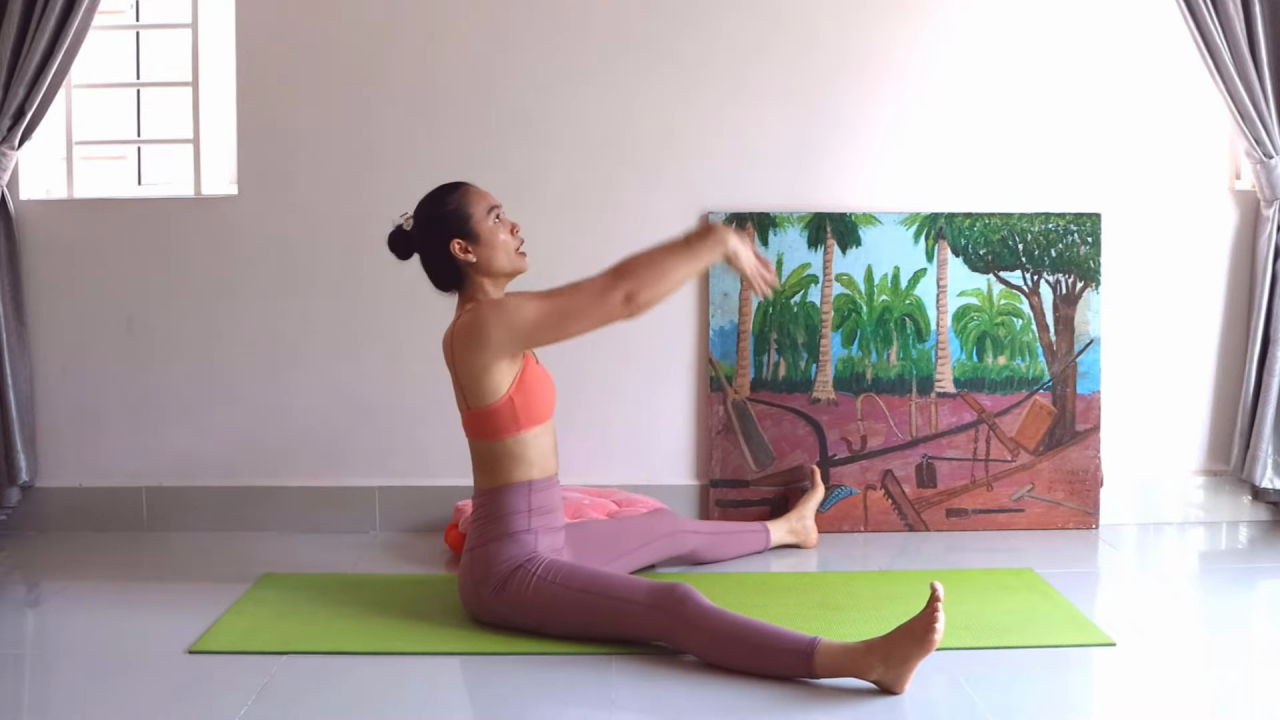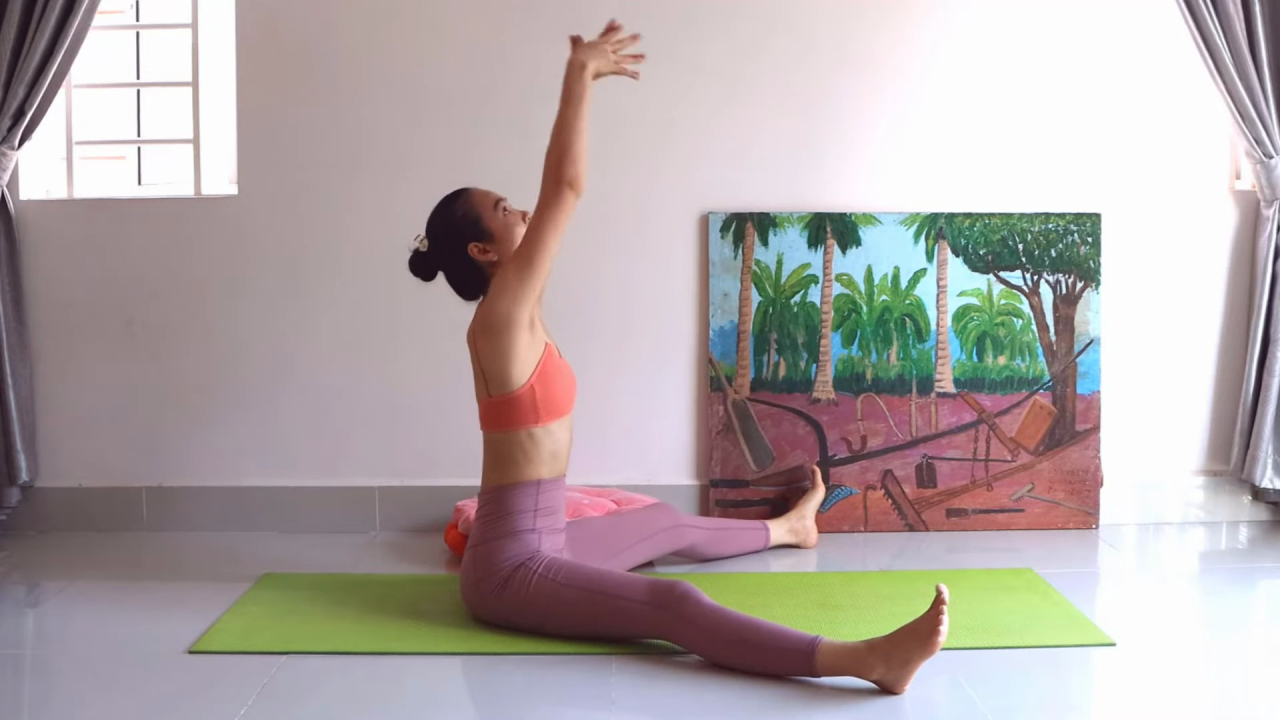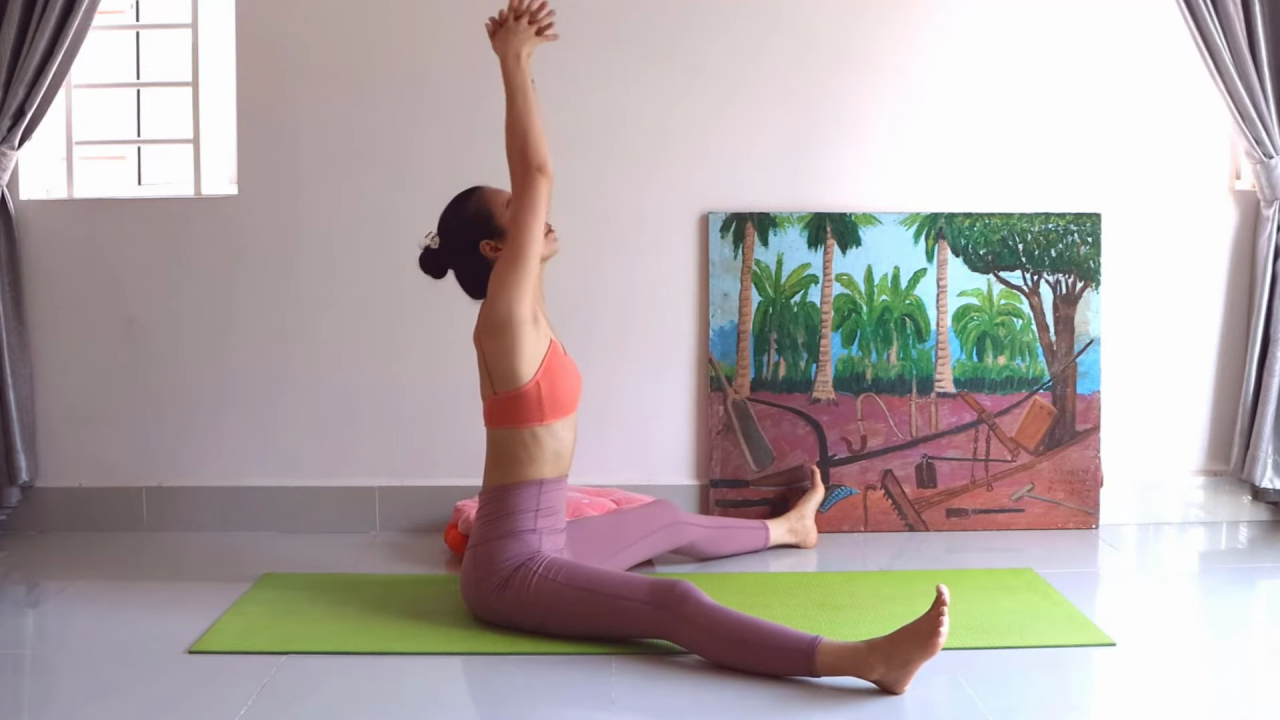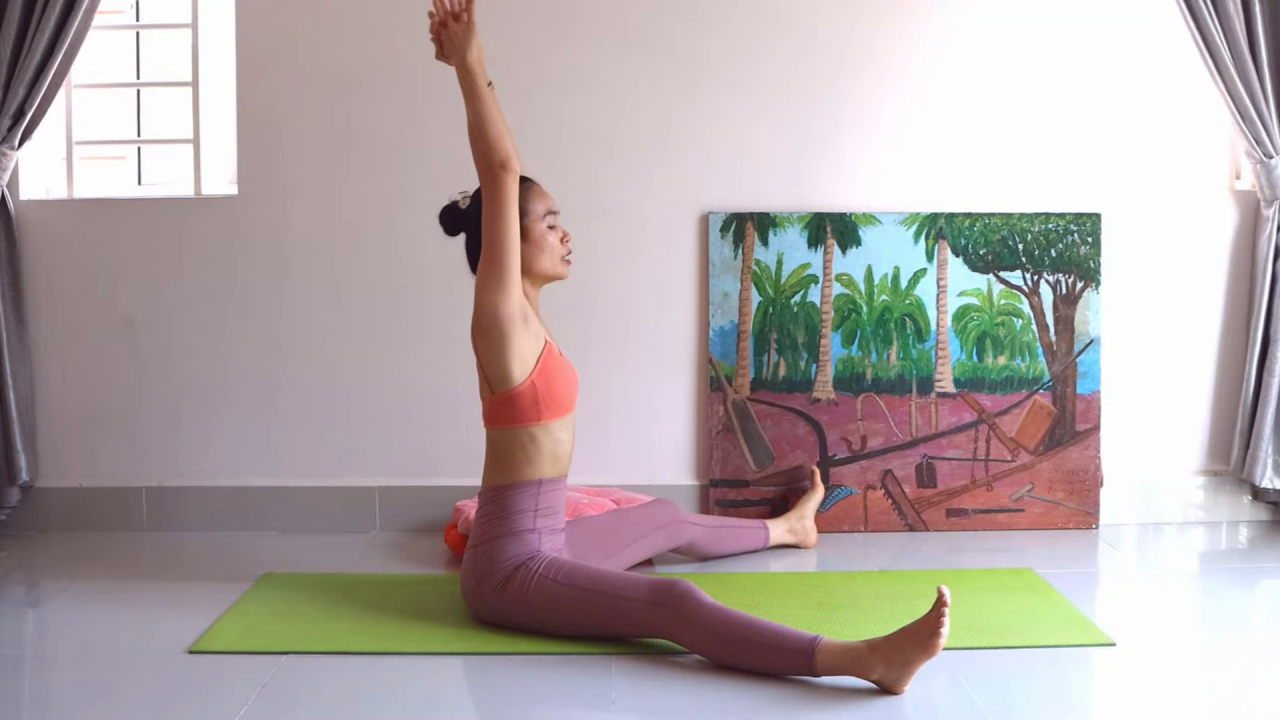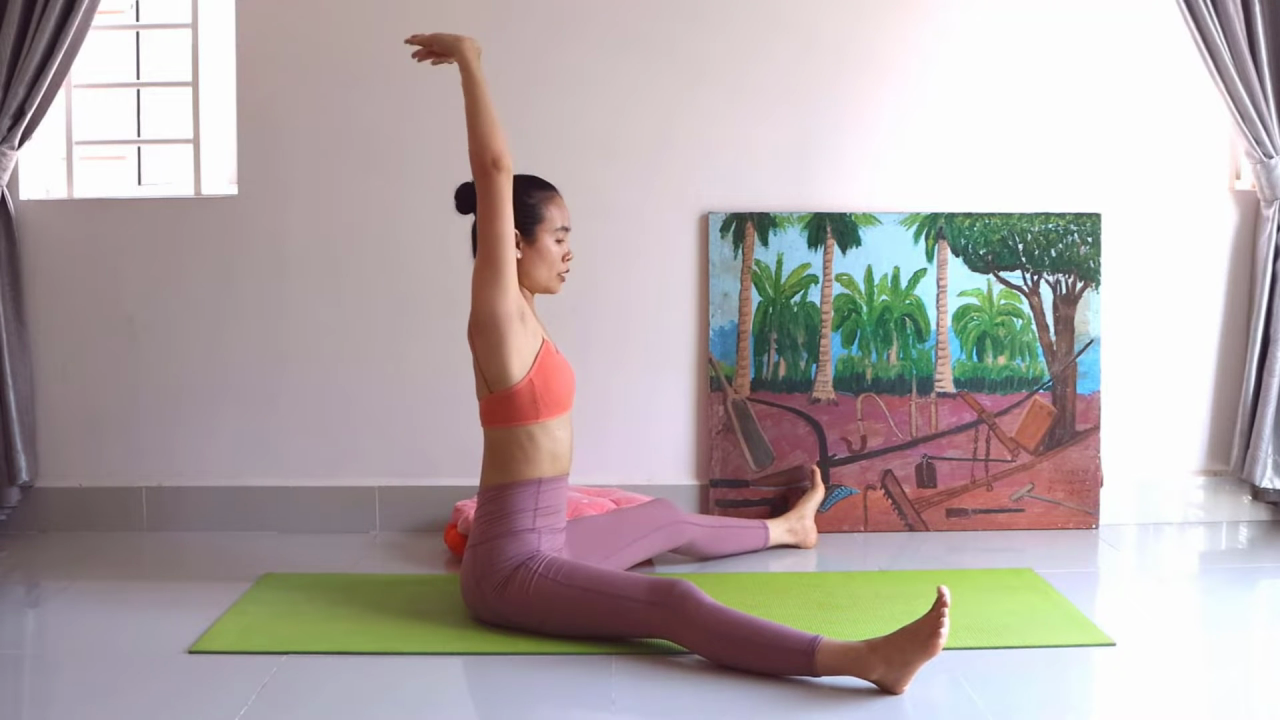
dt=0.5s
person 1, frame 1
left shoulder: (499, 317)
right shoulder: (485, 326)
left elbow: (611, 285)
right elbow: (623, 296)
left wrist: (701, 243)
right wrist: (713, 242)
left hip: (541, 541)
right hip: (509, 566)
left knee: (664, 529)
right knee: (673, 607)
left ankle: (784, 528)
right ankle: (867, 660)
person 1, frame 2
left shoulder: (514, 316)
right shoulder: (500, 316)
left elbow: (558, 193)
right elbow: (565, 188)
left wrist: (579, 79)
right wrist: (578, 77)
left hip: (538, 539)
right hip: (511, 566)
left knee: (666, 523)
right knee: (676, 606)
left ankle: (785, 527)
right ankle: (868, 660)
person 1, frame 3
left shoulder: (521, 314)
right shoulder: (506, 314)
left elbow: (531, 175)
right elbow: (536, 173)
left wrist: (518, 62)
right wrist: (513, 63)
left hip: (540, 540)
right hip: (511, 566)
left knee: (665, 520)
right knee: (675, 605)
left ankle: (784, 528)
right ankle: (866, 659)
person 1, frame 4
left shoulder: (520, 310)
right shoulder: (500, 312)
left elbow: (503, 169)
right elbow: (500, 171)
left wrist: (475, 68)
right wrist: (469, 64)
left hip: (539, 540)
right hip: (511, 566)
left knee: (664, 520)
right knee: (673, 604)
left ankle: (785, 528)
right ankle: (868, 660)
person 1, frame 5
left shoulder: (516, 313)
right shoulder: (498, 313)
left elbow: (496, 172)
right elbow: (495, 172)
left wrist: (468, 64)
right wrist: (468, 61)
left hip: (541, 539)
right hip: (509, 565)
left knee: (663, 520)
right knee: (674, 604)
left ankle: (782, 528)
right ankle: (867, 659)
